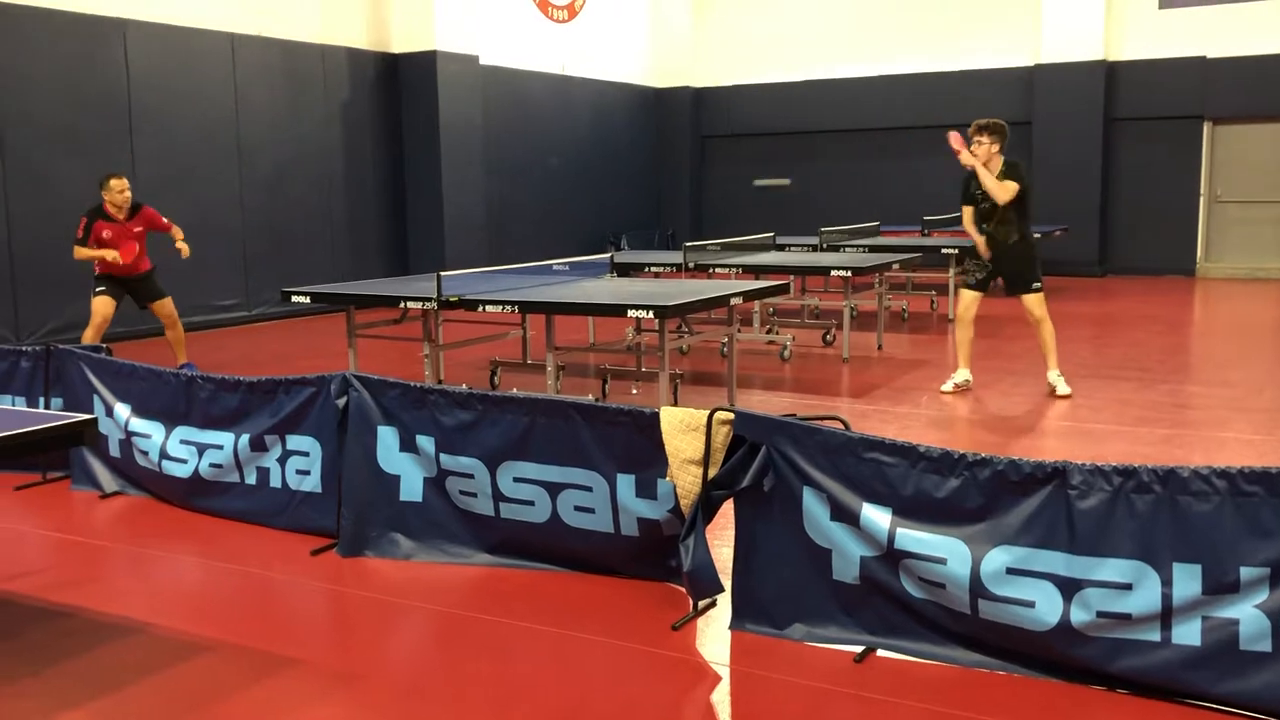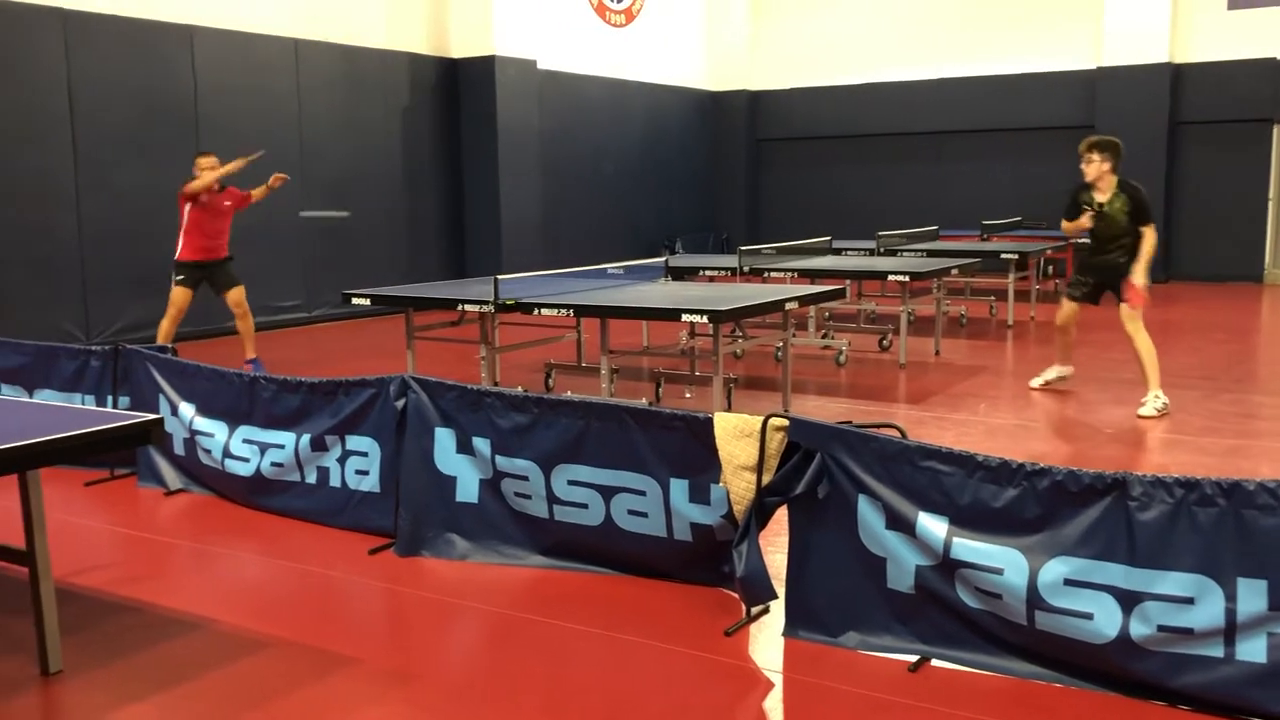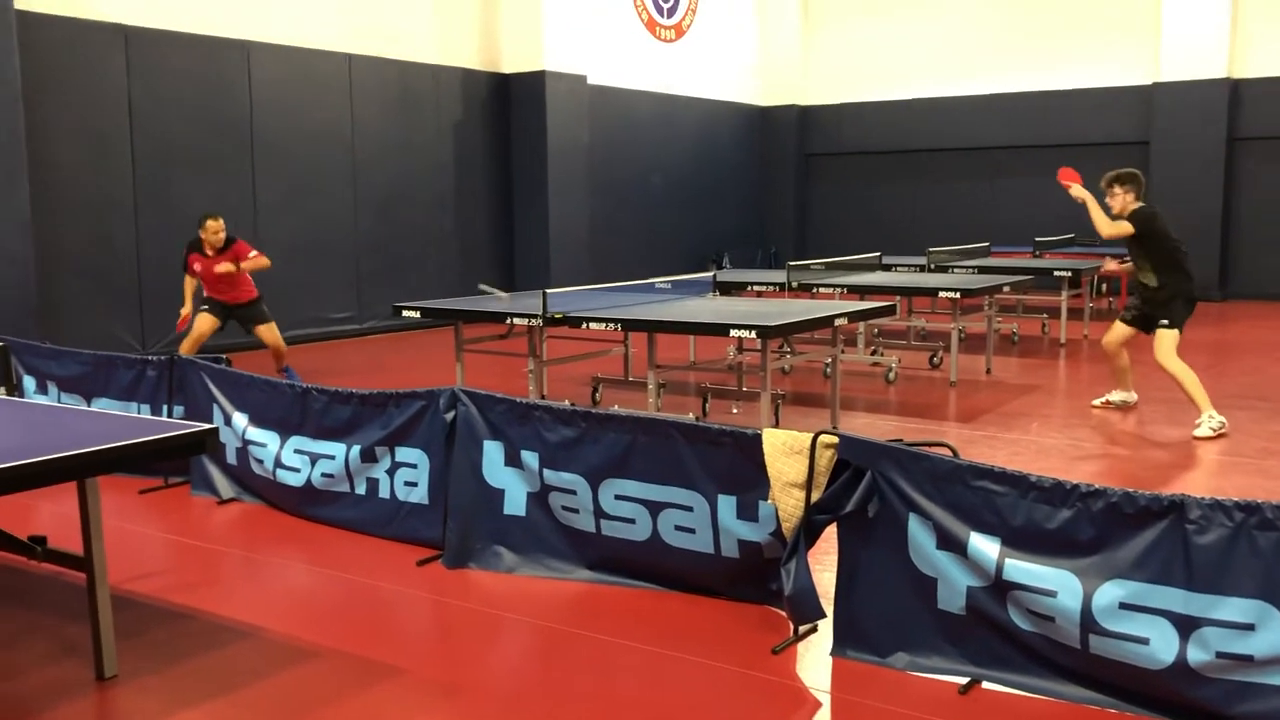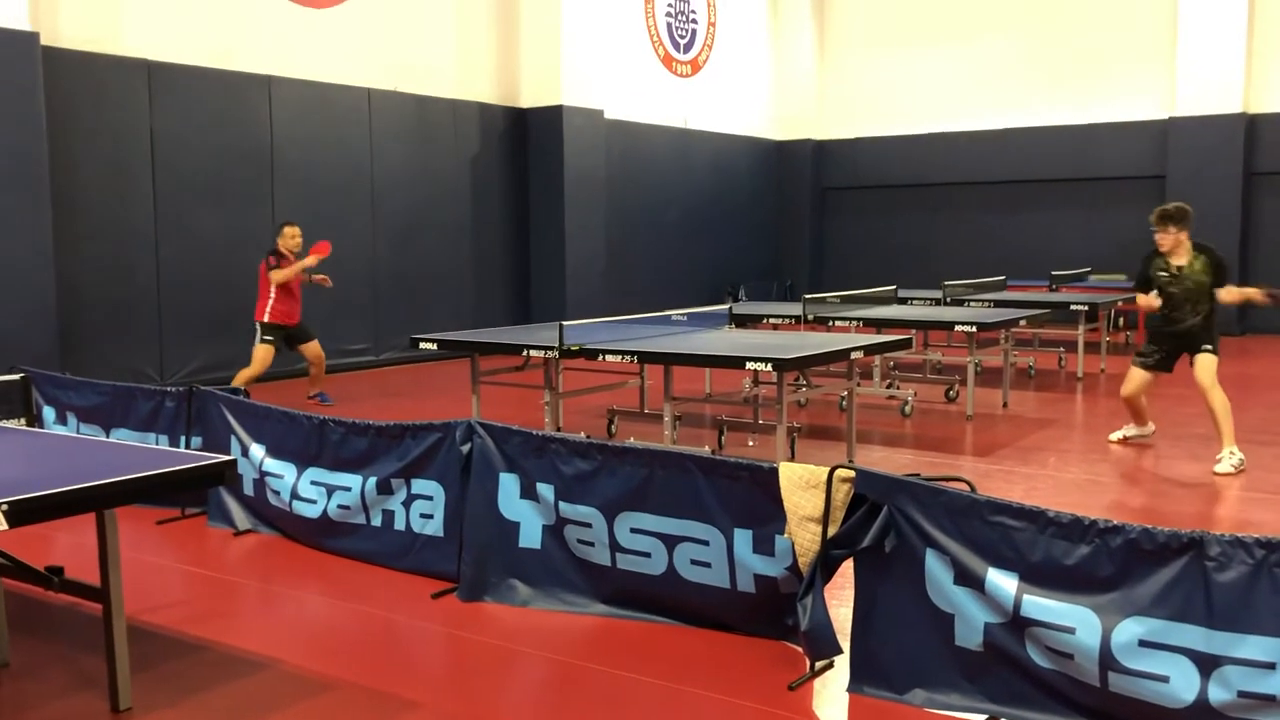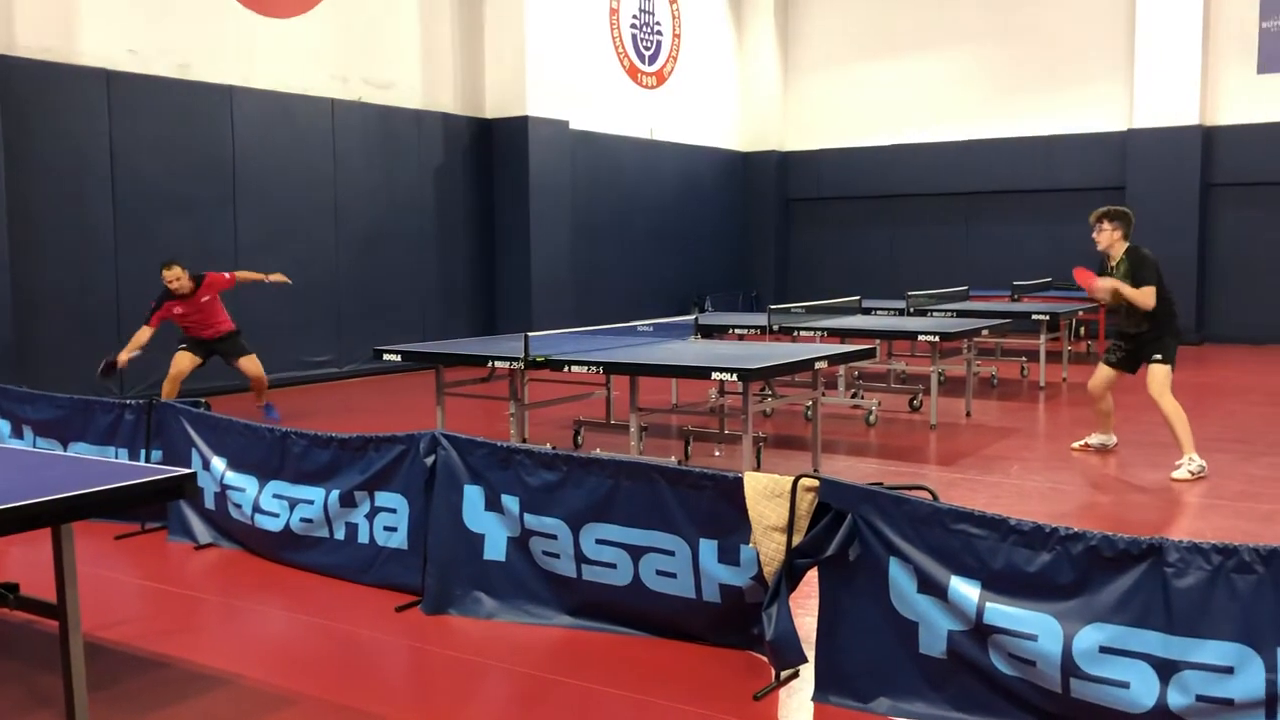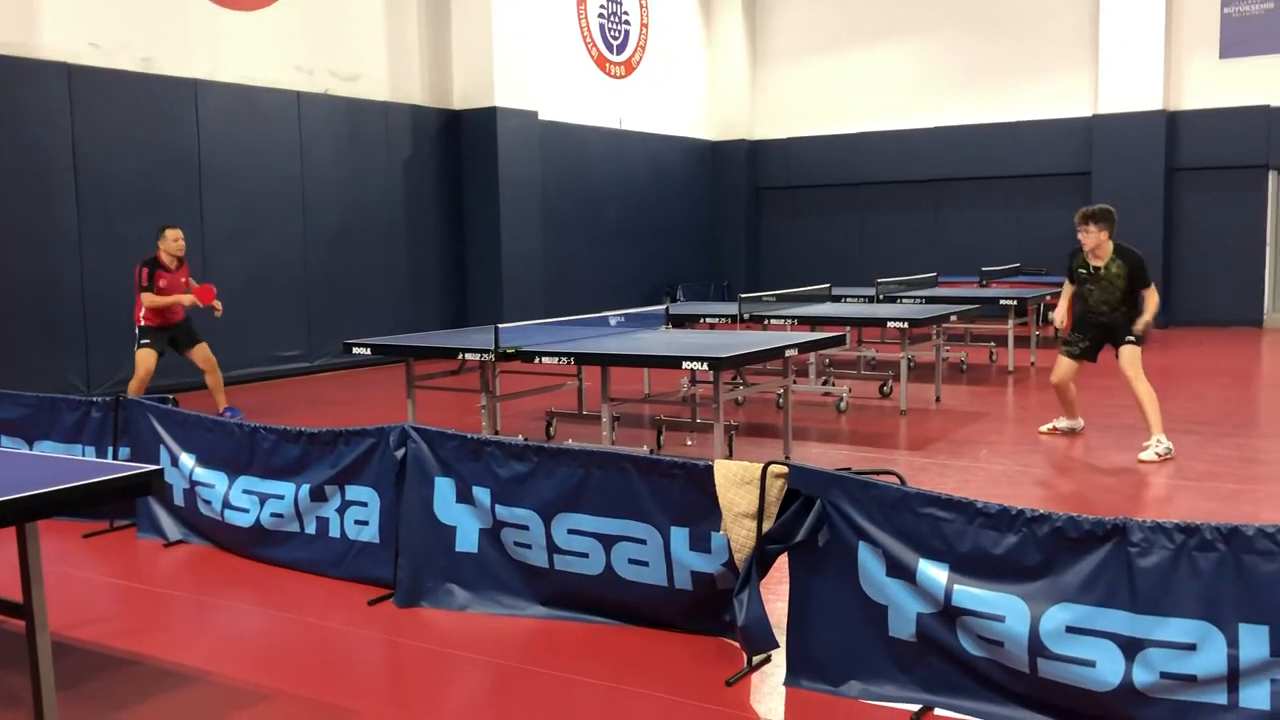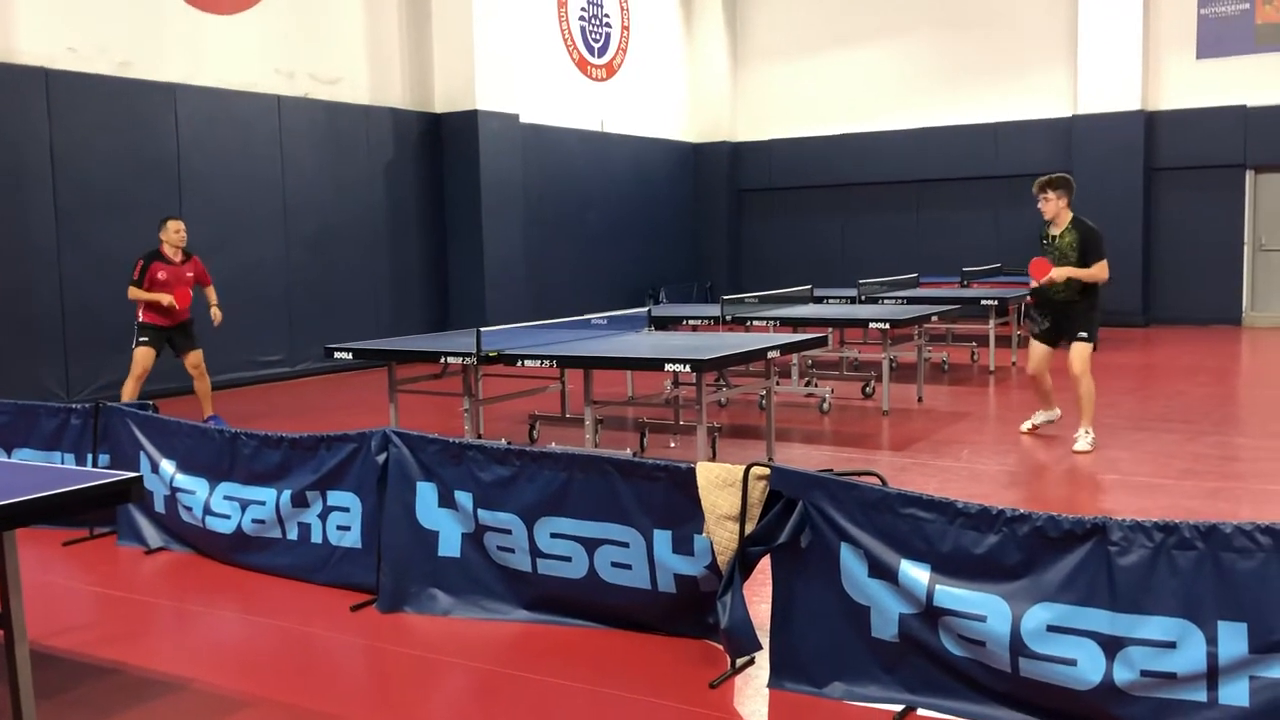
dt=0.7s
person 1, frame 1
left shoulder: (1014, 171)
right shoulder: (971, 179)
left elbow: (1001, 197)
right elbow: (968, 215)
left wrist: (977, 164)
right wrist: (976, 237)
left hip: (1017, 250)
right hip: (984, 251)
left knee: (1037, 314)
right knee: (964, 311)
left ankle: (1054, 373)
right ankle: (963, 374)
person 1, frame 2
left shoulder: (1132, 194)
right shoulder: (1081, 193)
left elbow: (1149, 234)
right elbow: (1066, 228)
left wrist: (1140, 269)
right wrist: (1079, 225)
left hip: (1126, 265)
right hip: (1095, 262)
left knee: (1133, 325)
right knee: (1063, 320)
left ankle: (1157, 395)
right ankle: (1062, 367)
person 1, frame 3
left shoulder: (1145, 216)
right shoulder: (1135, 220)
left elbow: (1107, 231)
left wrist: (1086, 198)
right wrist: (1119, 267)
left hip: (1175, 295)
right hip: (1150, 293)
left knee: (1164, 356)
right knee: (1111, 342)
left ankle: (1211, 417)
right ankle: (1125, 394)
person 1, frame 4
left shoulder: (1208, 258)
right shoulder: (1153, 261)
left elbow: (1225, 294)
right elbow: (1140, 300)
left wrist: (1247, 293)
right wrist: (1150, 303)
left hip: (1200, 330)
right hip: (1165, 332)
left knee: (1206, 381)
right knee: (1128, 392)
left ankle: (1231, 451)
right ankle: (1141, 426)
person 1, frame 5
left shoulder: (1140, 259)
right shoulder: (1106, 262)
left elbow: (1149, 302)
left wrist: (1116, 285)
right wrist: (1097, 290)
left hip: (1159, 332)
right hip: (1128, 333)
left knee: (1157, 391)
right knee: (1096, 387)
left ankle: (1193, 459)
right ankle: (1105, 436)
person 1, frame 6
left shoulder: (1129, 258)
right shoulder: (1077, 257)
left elbow: (1150, 294)
left wrist: (1146, 317)
right wrist: (1062, 306)
left hip: (1123, 321)
right hip: (1088, 321)
left knee: (1132, 373)
right knee: (1058, 379)
left ankle: (1159, 441)
right ankle: (1071, 420)
person 1, frame 7
left shoulder: (1086, 232)
right shoulder: (1046, 230)
left elbow: (1102, 274)
left wrist: (1068, 272)
left hip: (1081, 307)
right hip: (1049, 305)
left knee: (1078, 370)
right knee: (1033, 369)
left ankle: (1086, 430)
right ankle: (1048, 411)
person 2, frame 1
left shoulder: (142, 211)
right shoulder: (92, 218)
left elbow: (173, 228)
right elbow: (78, 252)
left wrist: (180, 241)
right wrist: (104, 253)
left hip: (142, 274)
right hip: (111, 276)
left knee: (171, 318)
right knee: (99, 321)
left ankle: (183, 364)
person 2, frame 2
left shoulder: (230, 194)
right shoulder: (191, 191)
left elbow: (249, 198)
right elbow: (197, 186)
left wrist: (268, 186)
right wrist: (226, 169)
left hip: (219, 260)
right hip: (188, 261)
left knee: (241, 309)
right knee: (174, 312)
left ankle: (251, 359)
person 2, frame 3
left shoulder: (235, 245)
right shoulder: (192, 250)
left elbow: (264, 262)
right elbow: (190, 277)
left wrist: (235, 267)
right wrist: (188, 304)
left hip: (246, 301)
right hip: (216, 301)
left knee: (276, 344)
right knee: (197, 334)
left ankle: (283, 369)
person 2, frame 4
left shoulder: (294, 260)
right shoulder: (273, 257)
right elbow: (277, 279)
left wrist: (312, 278)
right wrist: (303, 264)
left hip: (293, 323)
right hip: (270, 322)
left knee: (318, 357)
right knee: (259, 368)
left ankle: (315, 393)
person 2, frame 5
left shoulder: (208, 280)
right shoulder: (164, 300)
left elbow: (236, 276)
right elbow: (146, 329)
left wrist: (267, 277)
right wrist: (126, 352)
left hip: (226, 336)
right hip: (194, 339)
left knee: (257, 374)
right knee: (176, 374)
left ankle: (263, 403)
person 2, frame 6
left shoulder: (181, 263)
right shoulder: (148, 267)
right elbow: (146, 301)
right wrist: (180, 299)
left hip: (178, 322)
right hip: (151, 326)
left knee: (209, 363)
right knee: (144, 372)
left ankle: (224, 409)
person 2, frame 7
left shoulder: (192, 261)
right shoulder: (148, 261)
left elbow: (207, 285)
right elbow: (132, 292)
left wrist: (214, 305)
right wrist: (160, 296)
left hip: (180, 324)
right hip: (150, 324)
left knee: (198, 369)
right knee: (139, 370)
left ankle: (209, 416)
